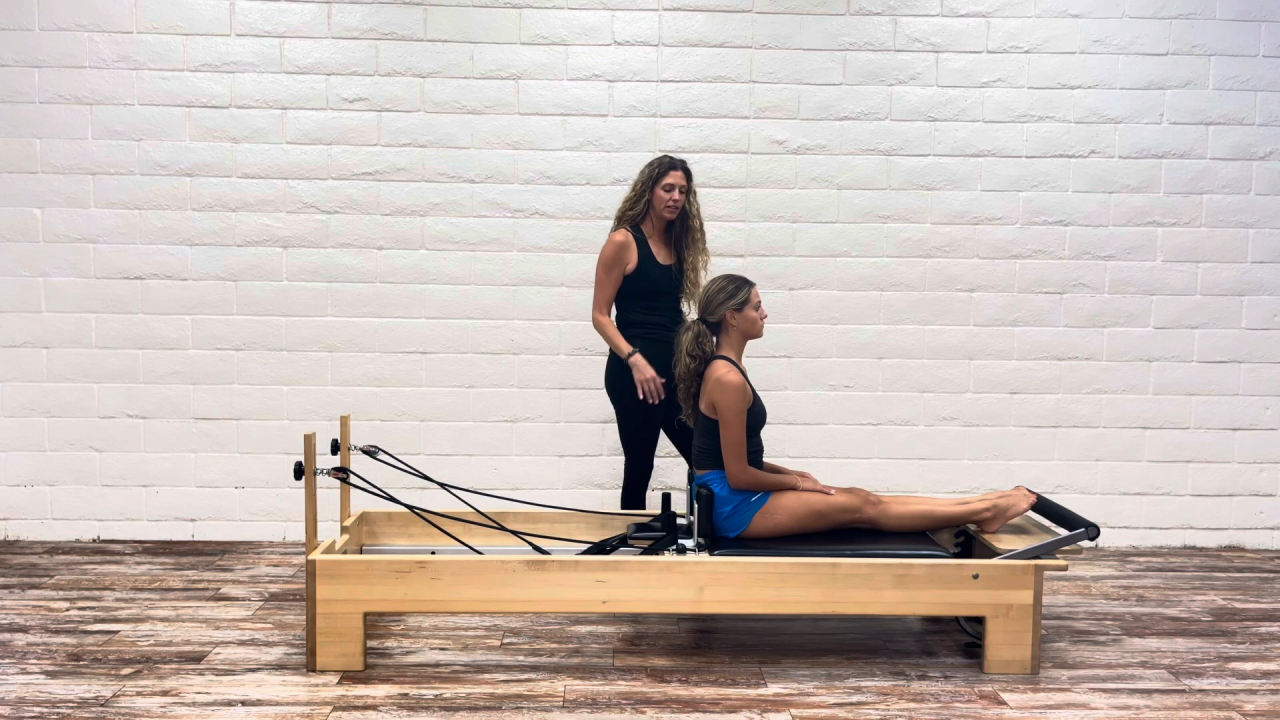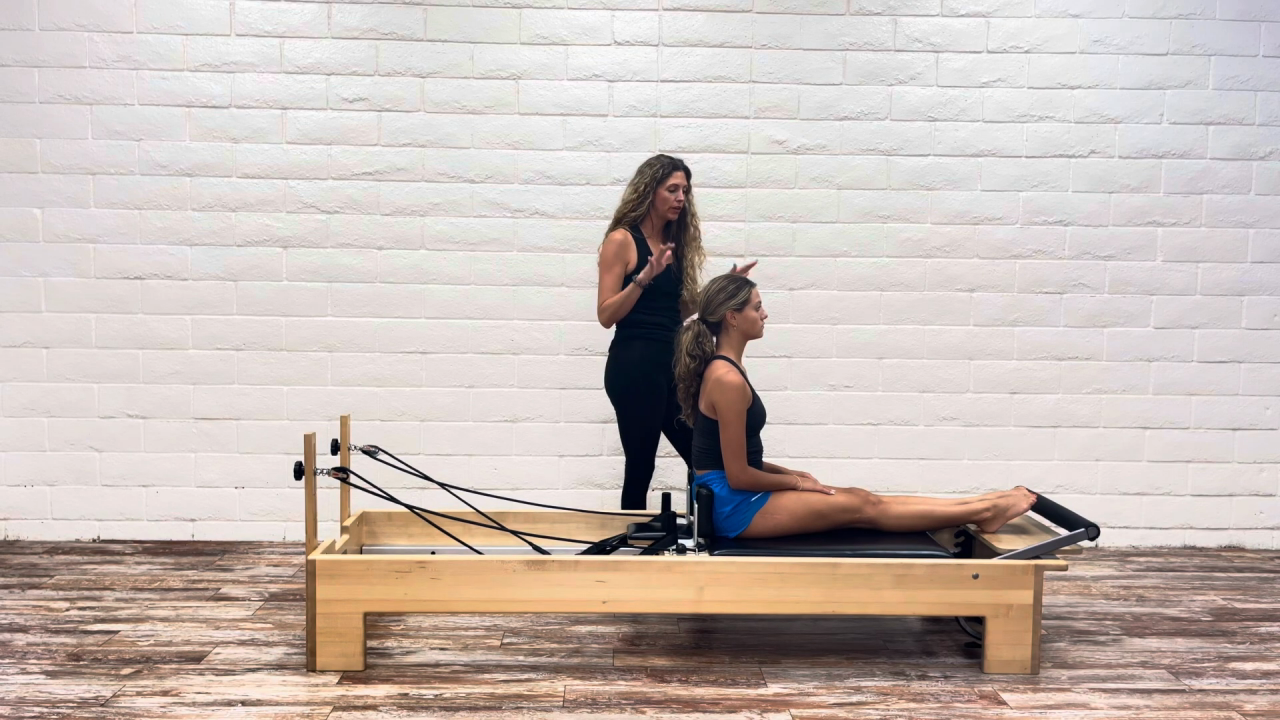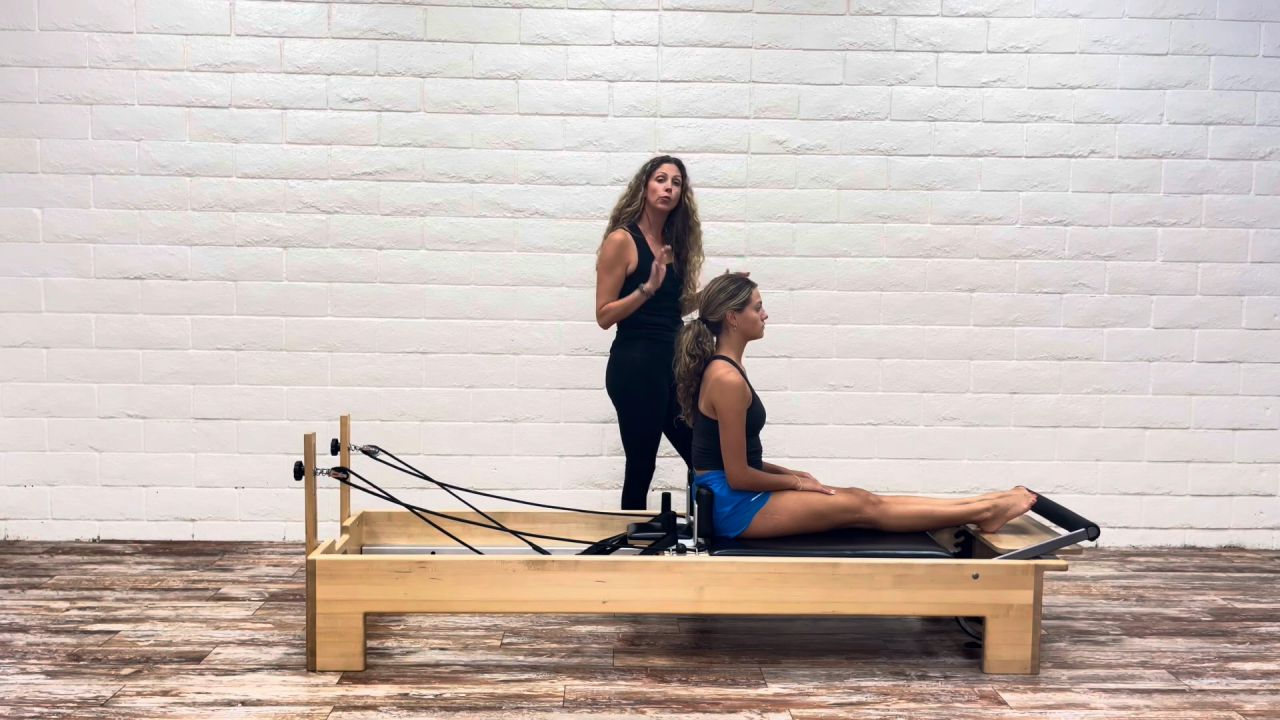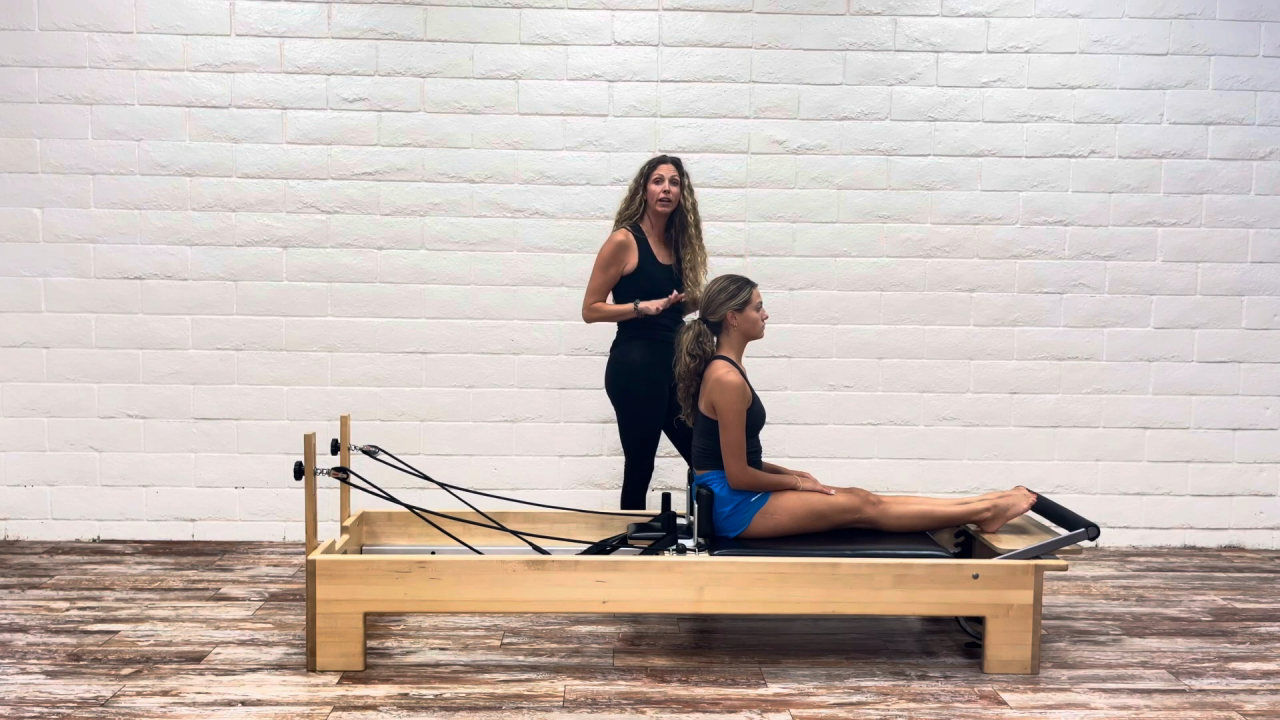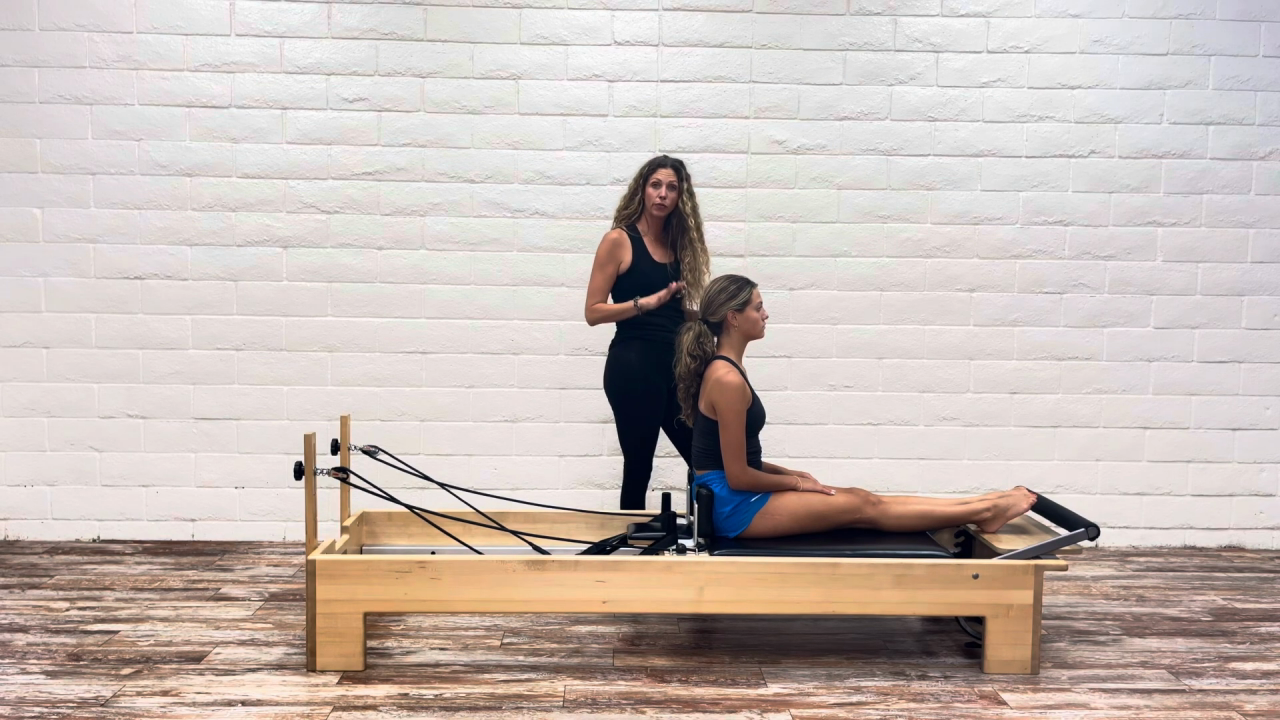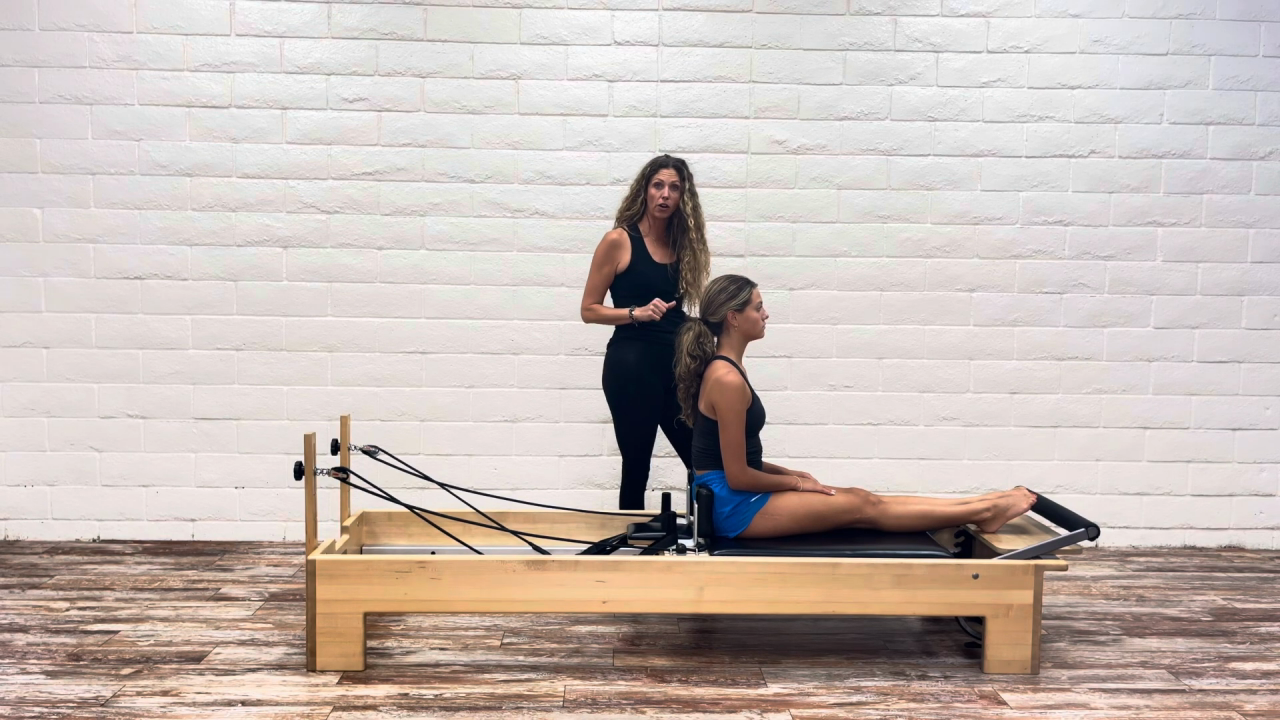
dt=0.3s
person 1, frame 1
left shoulder: (724, 368)
right shoulder: (728, 380)
right elbow: (738, 475)
left wrist: (788, 473)
right wrist: (796, 482)
left hip: (731, 494)
right hip: (733, 504)
left knee: (859, 497)
right knee: (862, 507)
left ankle: (979, 504)
right ankle: (983, 512)
person 1, frame 2
left shoulder: (723, 369)
right shoulder: (728, 380)
right elbow: (739, 475)
left wrist: (788, 474)
right wrist: (795, 482)
left hip: (731, 494)
right hip: (733, 504)
left knee: (859, 497)
right knee: (861, 507)
left ankle: (978, 505)
right ankle: (982, 513)
person 1, frame 3
left shoulder: (723, 369)
right shoulder: (728, 380)
right elbow: (739, 476)
left wrist: (788, 474)
right wrist: (795, 482)
left hip: (730, 494)
right hip: (733, 504)
left knee: (858, 498)
right knee: (862, 507)
left ankle: (980, 506)
right ankle: (982, 513)
person 1, frame 4
left shoulder: (723, 368)
right shoulder: (728, 380)
right elbow: (738, 475)
left wrist: (787, 473)
right wrist: (795, 482)
left hip: (731, 494)
right hip: (733, 504)
left knee: (859, 497)
right knee: (861, 507)
left ankle: (979, 504)
right ankle: (982, 513)
person 1, frame 5
left shoulder: (724, 368)
right shoulder: (727, 380)
right elbow: (738, 476)
left wrist: (788, 474)
right wrist: (795, 483)
left hip: (732, 494)
right hip: (732, 504)
left knee: (857, 497)
right knee: (861, 507)
left ankle: (979, 505)
right ankle: (982, 513)
person 1, frame 6
left shoulder: (724, 368)
right shoulder: (727, 380)
right elbow: (738, 475)
left wrist: (788, 473)
right wrist: (795, 482)
left hip: (731, 494)
right hip: (733, 504)
left knee: (859, 497)
right knee: (861, 507)
left ankle: (979, 504)
right ankle: (982, 512)
person 2, frame 1
left shoulder: (677, 242)
right shoulder: (623, 241)
right elbow: (600, 315)
right wrist: (635, 360)
left hip: (674, 363)
right hip: (635, 367)
right knee: (639, 467)
person 2, frame 2
left shoulder: (674, 242)
right shoulder: (622, 240)
right elbow: (606, 316)
right wrist: (644, 277)
left hip: (672, 361)
right hip: (633, 363)
right knee: (640, 466)
person 2, frame 3
left shoulder: (672, 241)
right shoulder: (621, 240)
right elbow: (604, 316)
right wrist: (648, 287)
left hip: (671, 361)
right hip: (633, 363)
right knee: (641, 466)
person 2, frame 4
left shoulder: (676, 241)
right shoulder: (624, 240)
right elbow: (590, 310)
left wrist: (695, 302)
right wrist: (645, 306)
left hip: (672, 362)
right hip: (635, 364)
right knee: (640, 467)
person 2, frame 5
left shoulder: (677, 242)
right shoulder: (618, 240)
right elbow: (593, 312)
right wrist: (647, 301)
left hip: (673, 363)
right hip: (633, 364)
right knee: (638, 467)
person 2, frame 6
left shoulder: (681, 243)
right shoulder: (619, 241)
right elbow: (589, 310)
right wrist: (637, 312)
left hip: (674, 363)
right hip: (632, 364)
right knee: (636, 467)
